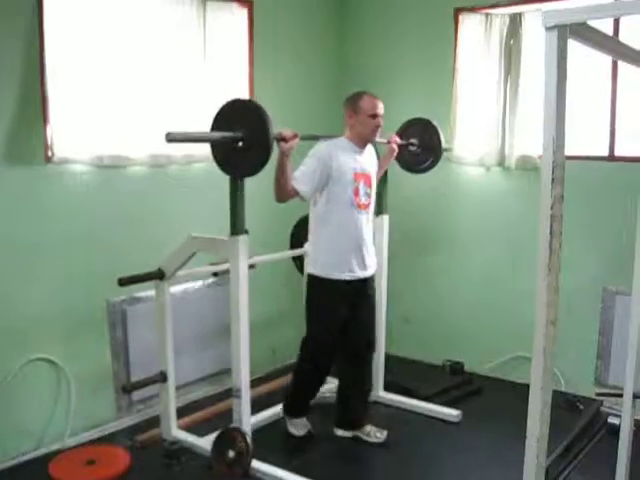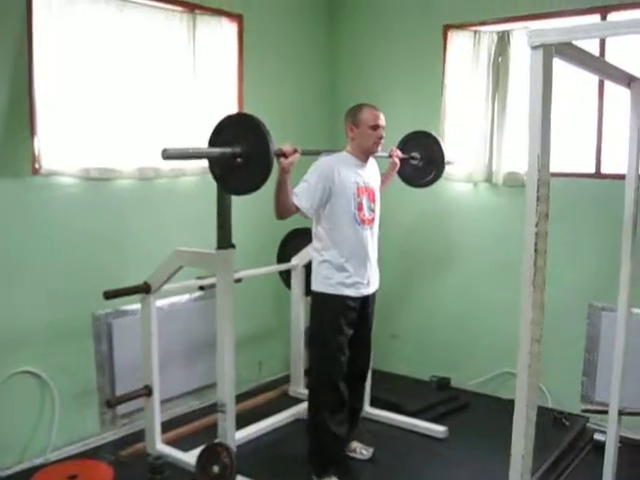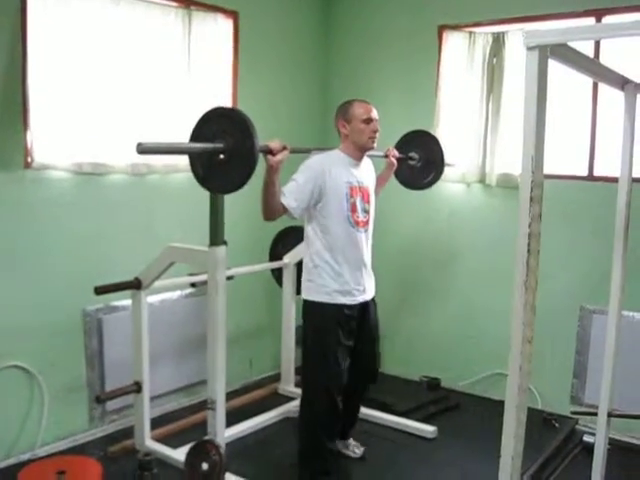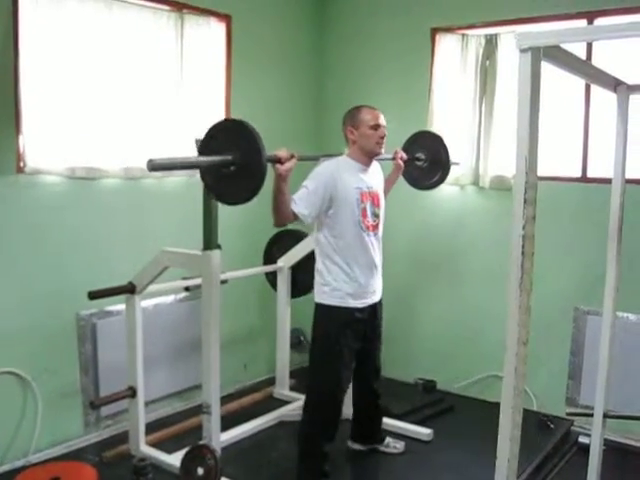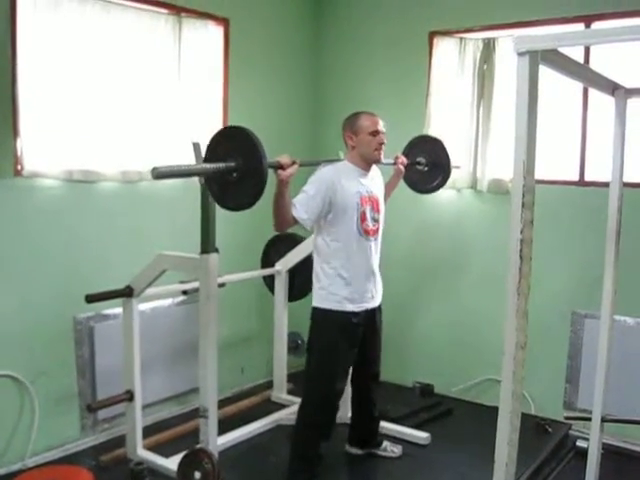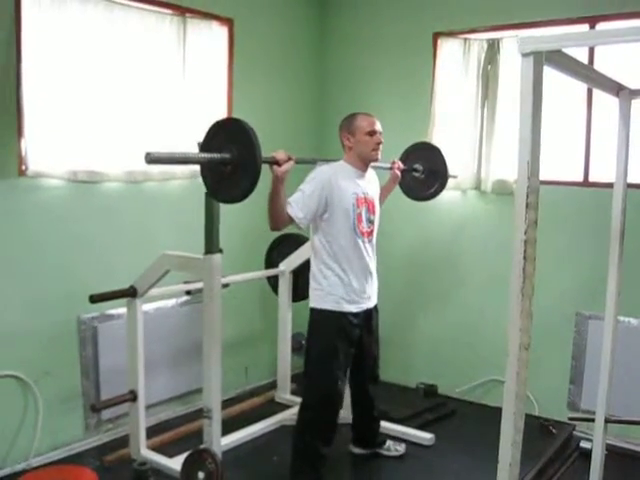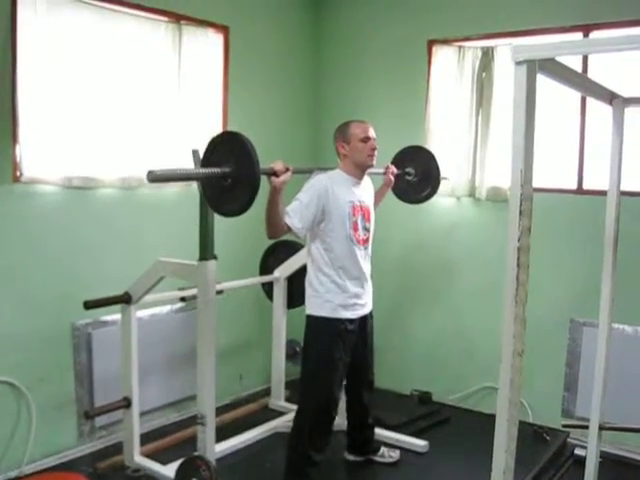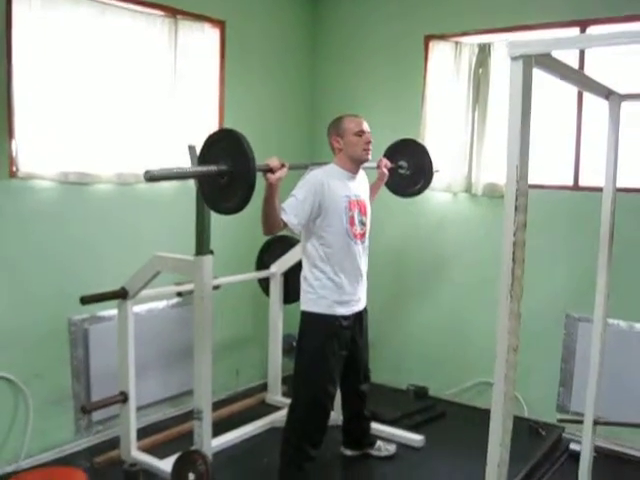
dt=0.5s
person 1, frame 1
left shoulder: (369, 154)
right shoulder: (327, 153)
right elbow: (284, 194)
left wrist: (390, 156)
right wrist: (284, 155)
left hip: (363, 271)
right hip: (329, 272)
left knee: (360, 351)
right knee: (320, 351)
left ankle: (352, 420)
right ankle: (294, 409)
person 1, frame 2
left shoulder: (371, 167)
right shoulder: (328, 168)
right elbow: (284, 211)
left wrist: (392, 169)
right wrist: (284, 171)
left hip: (366, 286)
right hip: (333, 289)
left knee: (356, 372)
right knee: (329, 378)
left ankle: (343, 437)
person 1, frame 3
left shoulder: (367, 166)
right shoulder: (320, 167)
right elbow: (272, 212)
left wrist: (389, 170)
right wrist: (272, 170)
left hip: (363, 292)
right hip: (328, 296)
left knee: (365, 372)
right knee: (324, 386)
left ankle: (340, 433)
person 1, frame 4
left shoulder: (374, 171)
right shoulder: (329, 173)
right elbow: (284, 218)
left wrist: (397, 171)
right wrist: (281, 179)
left hip: (371, 294)
right hip: (338, 300)
left knee: (369, 374)
right knee: (327, 386)
left ankle: (367, 434)
person 1, frame 5
left shoulder: (374, 176)
right shoulder: (329, 178)
right elbow: (284, 223)
left wrist: (398, 175)
right wrist: (282, 184)
left hip: (370, 299)
right hip: (336, 304)
left knee: (367, 378)
right knee: (323, 391)
left ankle: (364, 438)
person 1, frame 6
left shoulder: (370, 178)
right shoulder: (326, 177)
right elbow: (279, 221)
left wrist: (393, 181)
right wrist: (278, 180)
left hip: (366, 300)
right hip: (333, 305)
left knee: (366, 377)
right knee: (324, 391)
left ankle: (367, 438)
person 1, frame 7
left shoulder: (365, 185)
right shoulder: (323, 186)
right elbow: (276, 230)
left wrist: (387, 185)
right wrist: (275, 190)
left hip: (361, 306)
right hip: (330, 312)
left knee: (361, 385)
right knee: (319, 399)
left ankle: (361, 445)
person 1, frame 8
left shoulder: (359, 180)
right shoulder: (318, 181)
right elbow: (272, 227)
left wrist: (381, 180)
right wrist: (272, 187)
left hip: (356, 303)
right hip: (324, 308)
left knee: (358, 380)
right knee: (314, 395)
left ankle: (358, 439)
